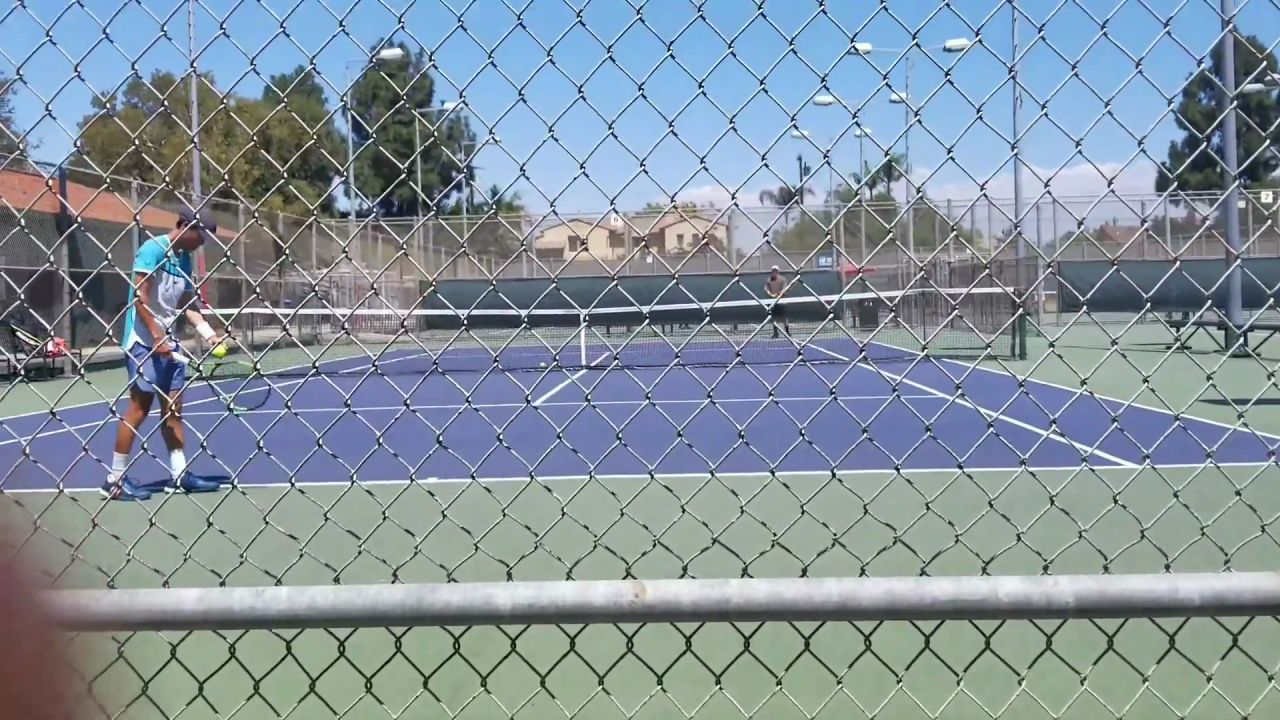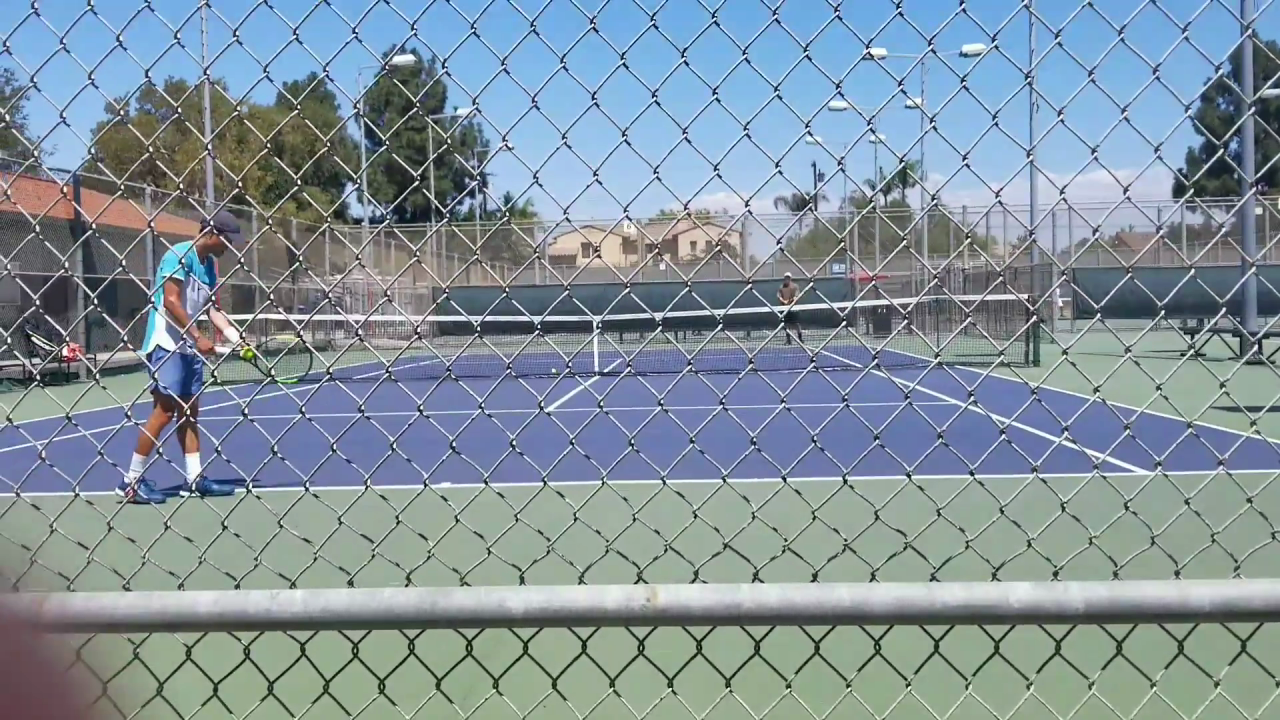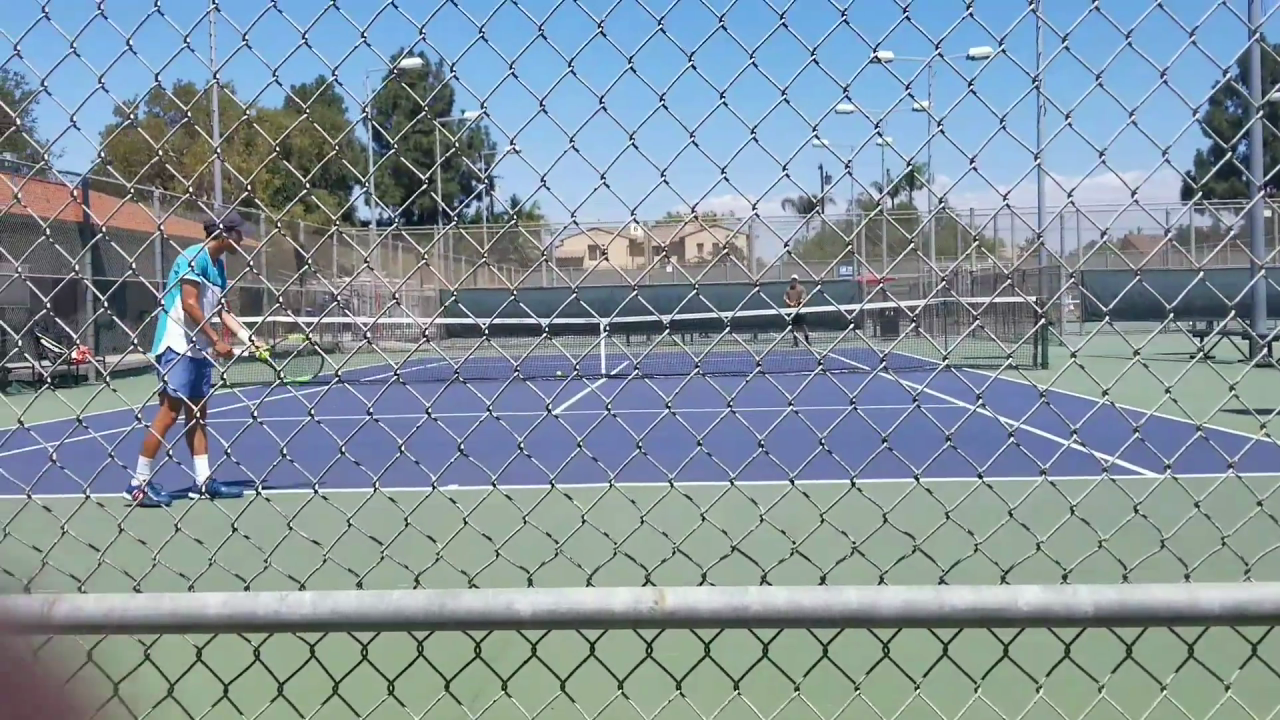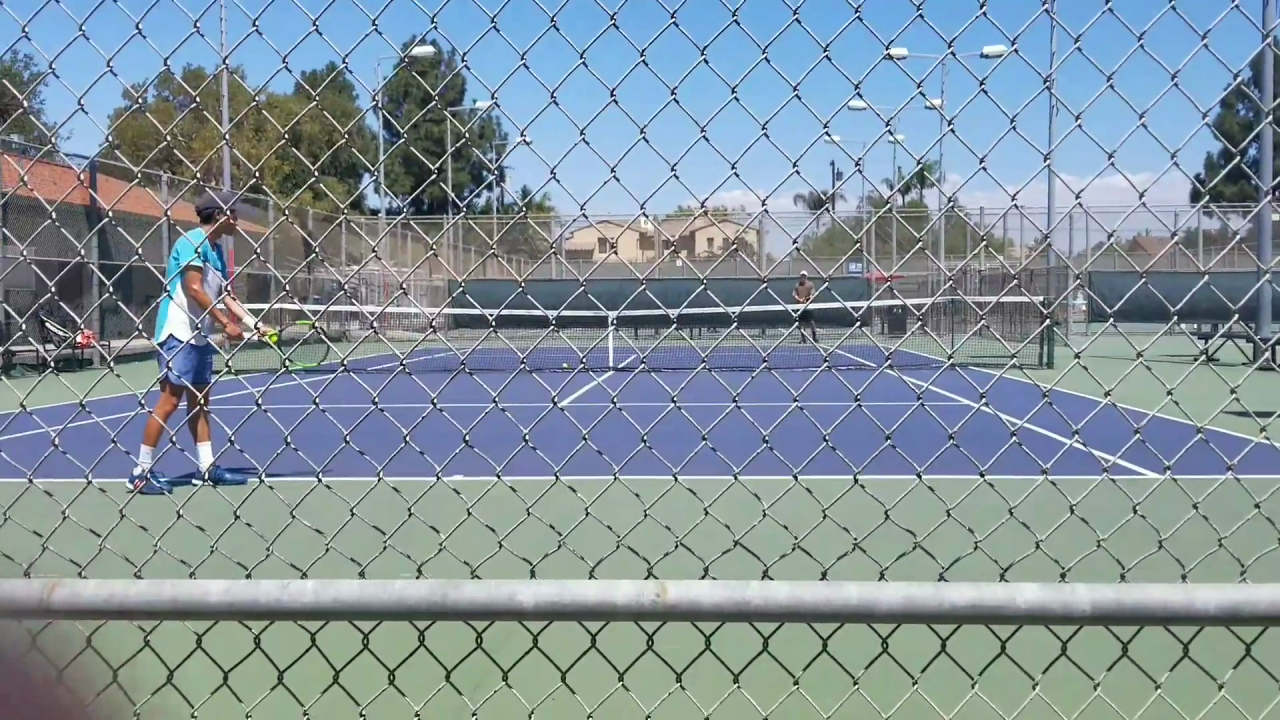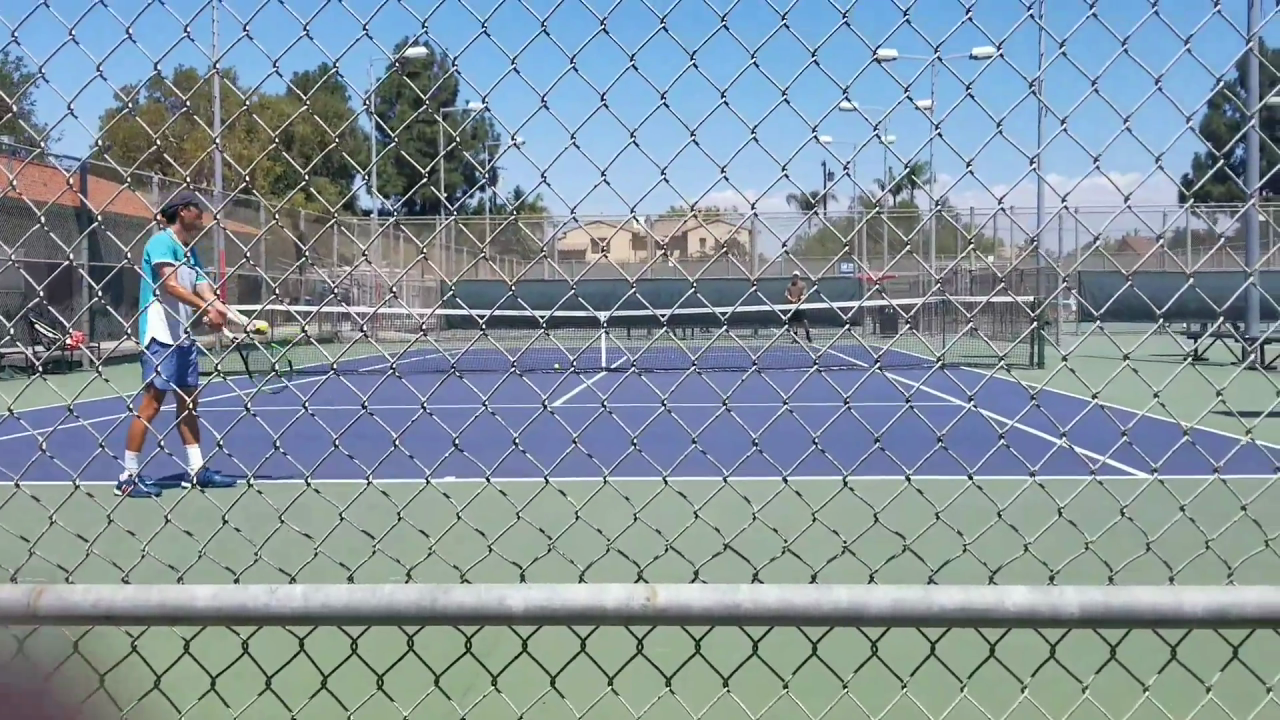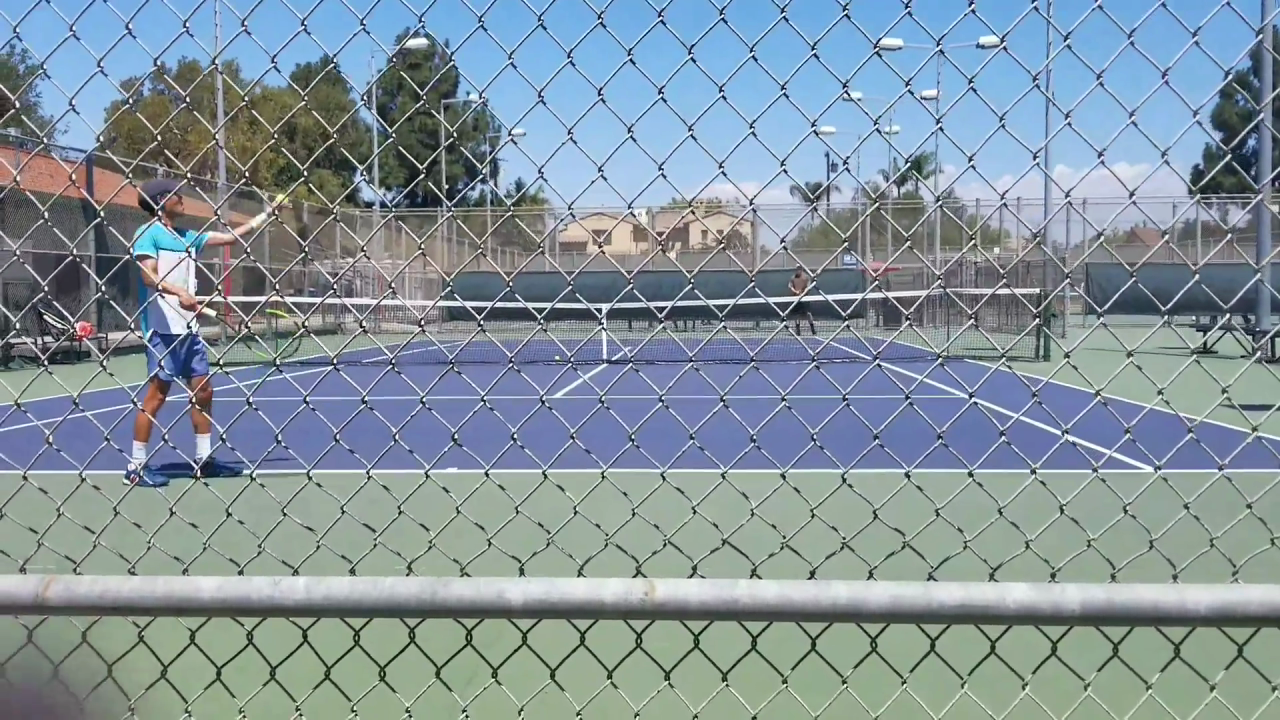
dt=0.2s
person 1, frame 1
left shoulder: (185, 258)
right shoulder: (153, 248)
left elbow: (188, 303)
right elbow: (140, 296)
left wrist: (209, 333)
right wrist: (157, 337)
left hip: (168, 342)
right hip: (145, 341)
left knee: (173, 408)
right knee: (139, 407)
left ankle: (179, 475)
right ankle: (115, 480)
person 1, frame 2
left shoulder: (209, 264)
right shoulder: (179, 254)
left elbow: (211, 309)
right elbow: (171, 301)
left wrist: (236, 337)
right wrist: (198, 337)
left hip: (190, 347)
right hip: (166, 345)
left knee: (189, 413)
right knee: (164, 411)
left ankle: (194, 479)
right ankle: (131, 480)
person 1, frame 3
left shoulder: (219, 266)
right shoulder: (194, 256)
left elbow: (222, 311)
right elbow: (190, 304)
left wrist: (249, 338)
right wrist: (216, 341)
left hip: (198, 350)
right hip: (176, 347)
left knee: (197, 414)
right knee: (169, 413)
left ankle: (203, 481)
right ankle: (139, 483)
person 1, frame 4
left shoulder: (217, 251)
right shoulder: (192, 241)
left elbow: (225, 296)
right elbow: (194, 289)
left wrist: (254, 324)
right wrist: (225, 323)
left hip: (200, 336)
right hip: (178, 334)
left knee: (200, 402)
right knee: (170, 401)
left ankle: (208, 468)
right ankle: (142, 472)
person 1, frame 5
left shoulder: (190, 252)
right shoulder: (162, 243)
left elbow: (207, 293)
right elbow: (170, 285)
right wrist: (206, 309)
left hip: (182, 339)
right hip: (159, 338)
left knee: (188, 404)
right knee: (151, 406)
left ankle: (195, 470)
right ankle: (128, 476)
person 1, frame 6
left shoulder: (186, 236)
right shoulder: (148, 234)
left elbow: (229, 237)
right elbow: (149, 276)
left wrist: (264, 216)
right wrist: (181, 295)
left hip: (191, 330)
right hip: (164, 330)
left knee: (203, 392)
right knee: (156, 396)
left ankle: (205, 459)
right ankle: (137, 468)
